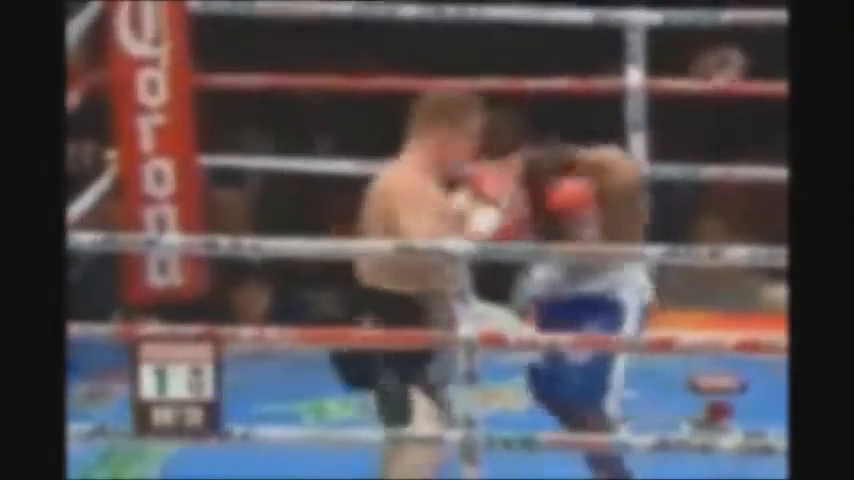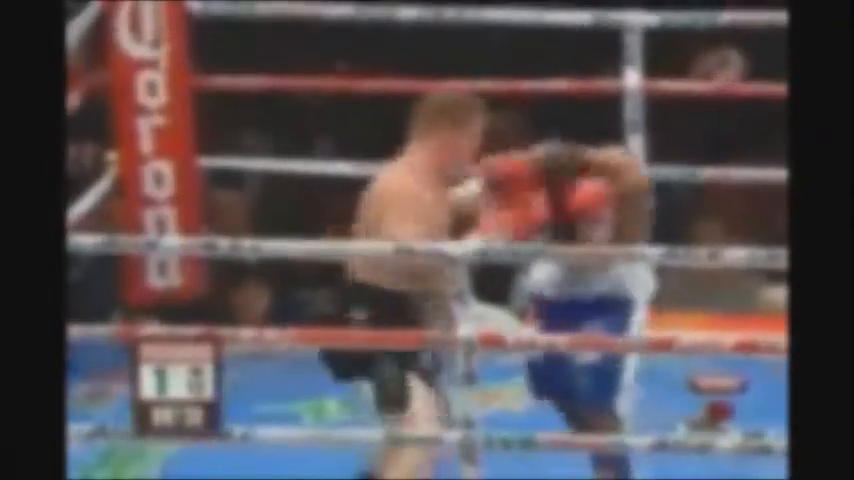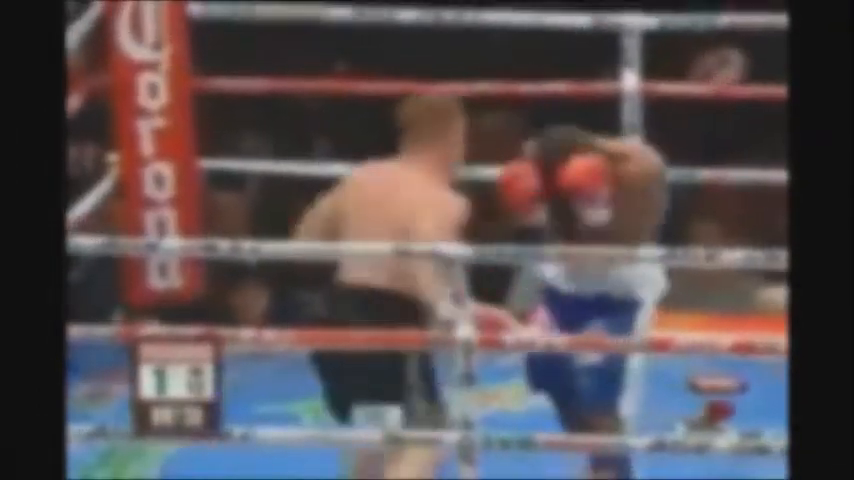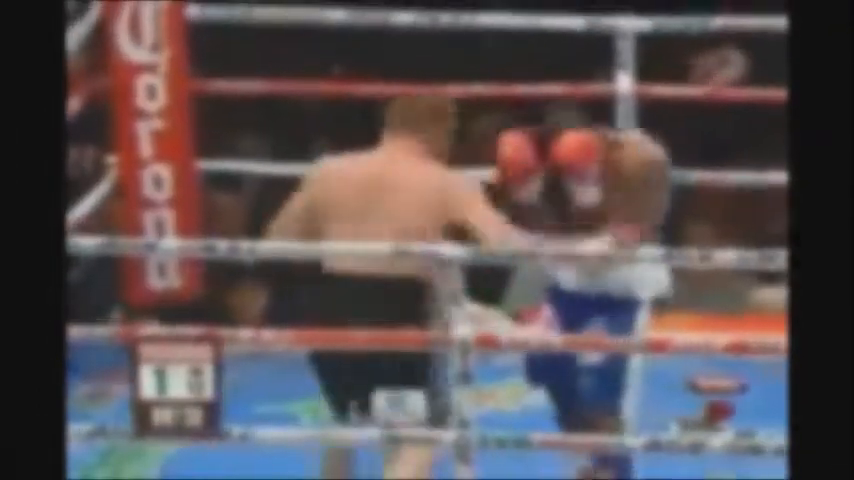
dt=0.1s
person 1, frame 1
left shoulder: (423, 183)
right shoulder: (405, 186)
right elbow: (433, 256)
left hip: (411, 323)
right hip: (384, 329)
right knee: (425, 439)
person 1, frame 2
left shoulder: (424, 185)
right shoulder: (404, 190)
right elbow: (409, 262)
left hip: (400, 320)
right hip: (376, 323)
right knee: (422, 429)
person 1, frame 3
left shoulder: (360, 179)
right shoulder: (439, 201)
left elbow: (307, 238)
right elbow: (425, 276)
left hip: (342, 321)
right hip: (389, 323)
right knee: (418, 448)
person 1, frame 4
left shoulder: (329, 172)
right shoulder: (445, 183)
left elbow: (280, 240)
right elbow: (502, 240)
left hip: (332, 307)
right hip: (396, 312)
left knee: (346, 426)
right knee: (418, 440)
person 2, frame 1
left shoulder: (619, 176)
right shoulder: (531, 175)
left elbow: (603, 259)
left wrist: (584, 226)
left hip: (611, 292)
right hip: (557, 288)
left knee: (587, 405)
right knee: (558, 396)
person 2, frame 2
left shoulder: (627, 178)
left wrist: (597, 226)
left hip: (615, 291)
right hip: (556, 286)
left knee: (594, 405)
right knee: (559, 389)
person 2, frame 3
left shoulder: (639, 168)
right shoulder: (544, 166)
left elbow: (624, 243)
right elbow: (544, 237)
left wrist: (596, 208)
right wrist: (530, 215)
left hip: (622, 289)
right hip: (565, 281)
left knee: (596, 403)
right knee: (558, 381)
person 2, frame 4
left shoulder: (640, 159)
right shoulder: (548, 159)
left elbow: (623, 239)
right elbow: (553, 227)
left wrist: (586, 189)
right wrist: (527, 190)
left hip: (623, 287)
right hip: (572, 278)
left knee: (599, 403)
right knee: (559, 379)
